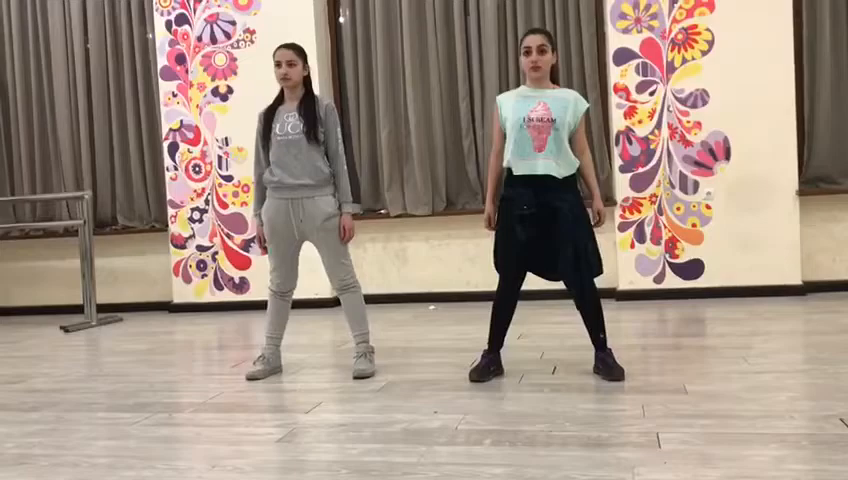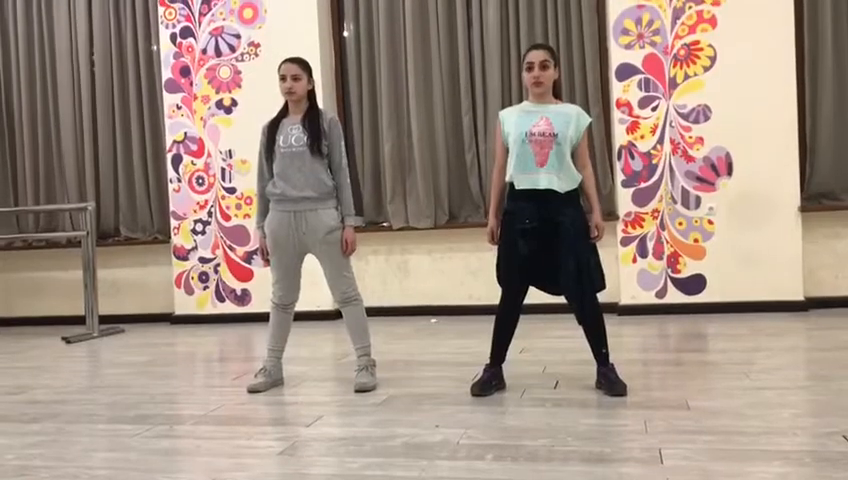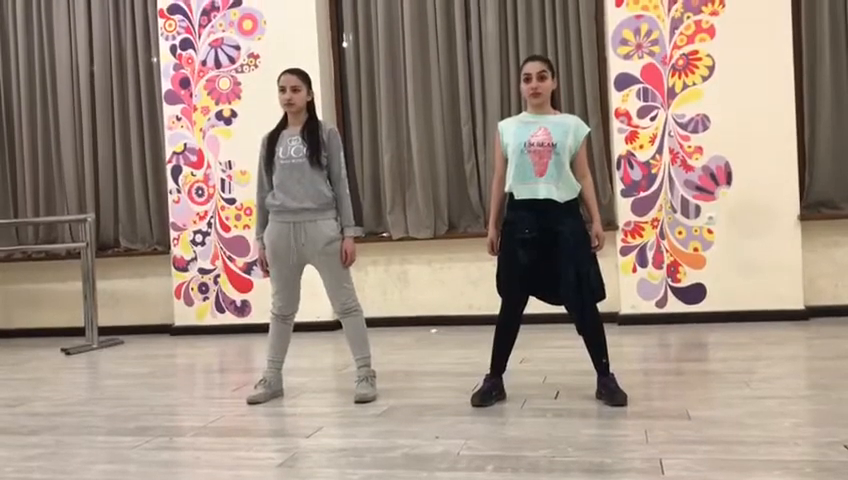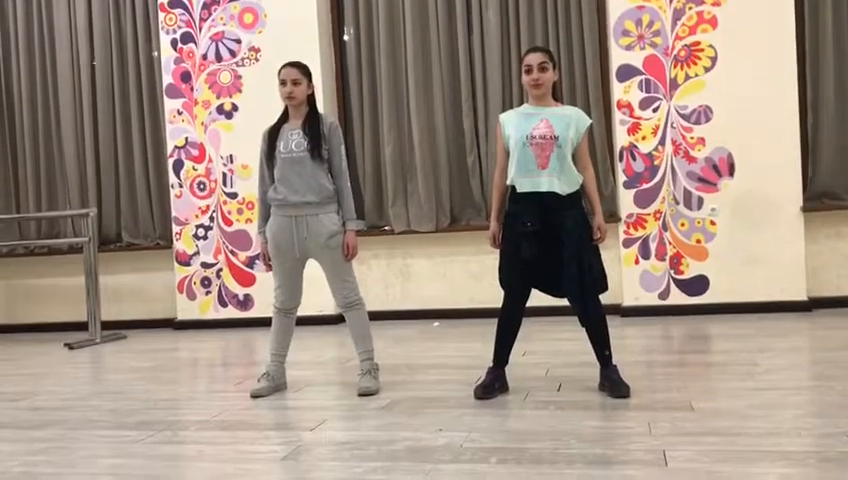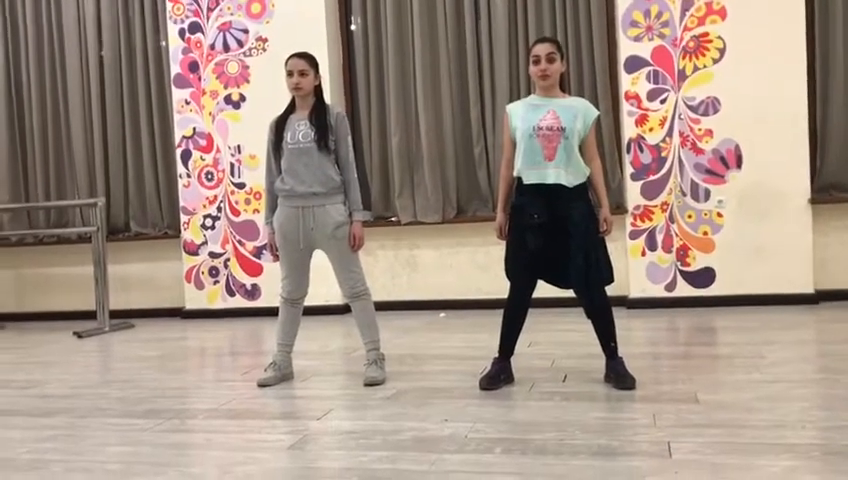
dt=0.5s
person 1, frame 1
left shoulder: (571, 101)
right shoulder: (505, 103)
left elbow: (582, 153)
right elbow: (497, 155)
left wrist: (596, 196)
right wrist: (490, 200)
left hip: (562, 192)
right hip: (519, 193)
left knee: (581, 278)
right knee: (510, 279)
left ankle: (602, 353)
right ankle: (492, 355)
person 1, frame 2
left shoulder: (574, 116)
right shoulder: (508, 117)
left elbow: (584, 167)
right elbow: (500, 170)
left wrist: (596, 211)
right wrist: (493, 214)
left hip: (565, 207)
right hip: (522, 208)
left knee: (583, 292)
right knee: (512, 293)
left ankle: (604, 369)
right ankle: (494, 370)
person 1, frame 3
left shoulder: (572, 125)
right shoulder: (507, 128)
left elbow: (583, 177)
right elbow: (499, 180)
left wrist: (596, 221)
right wrist: (493, 225)
left hip: (564, 216)
right hip: (521, 217)
left knee: (583, 301)
right knee: (512, 303)
left ankle: (605, 378)
right ankle: (494, 379)
person 1, frame 4
left shoulder: (574, 117)
right shoulder: (508, 121)
left elbow: (585, 169)
right elbow: (501, 173)
left wrist: (598, 213)
right wrist: (495, 218)
left hip: (566, 209)
right hip: (523, 210)
left knee: (585, 294)
right knee: (514, 295)
left ankle: (608, 370)
right ankle: (497, 372)
person 1, frame 5
left shoulder: (581, 109)
right shoulder: (515, 112)
left elbow: (592, 162)
right elbow: (508, 165)
left wrist: (604, 205)
right wrist: (501, 209)
left hip: (573, 201)
right hip: (530, 202)
left knee: (591, 286)
right knee: (520, 287)
left ankle: (613, 362)
right ankle: (502, 363)
person 2, frame 1
left shoulder: (322, 109)
right shoulder: (267, 116)
left elbow: (338, 160)
right elbow: (260, 168)
left wrist: (347, 208)
right wrist: (258, 215)
left hip: (319, 203)
right hip: (279, 206)
left knee: (344, 279)
right knee: (280, 285)
left ankle: (364, 350)
right ankle: (271, 354)
person 2, frame 2
left shoulder: (327, 123)
right shoulder: (271, 129)
left elbow: (341, 173)
right elbow: (264, 180)
left wrist: (349, 221)
right wrist: (261, 228)
left hip: (322, 215)
right hip: (282, 218)
left knee: (346, 292)
right knee: (282, 297)
left ankle: (365, 363)
right ankle: (272, 366)
person 2, frame 3
left shoulder: (326, 134)
right shoulder: (271, 141)
left elbow: (341, 184)
right elbow: (264, 192)
left wrist: (349, 232)
right wrist: (260, 239)
left hip: (321, 226)
right hip: (281, 230)
left knee: (346, 303)
right knee: (282, 308)
left ankle: (365, 374)
right ankle: (272, 377)
person 2, frame 4
left shoulder: (327, 127)
right shoulder: (272, 134)
left elbow: (342, 178)
right elbow: (265, 185)
left wrist: (351, 226)
right wrist: (262, 233)
left hip: (323, 220)
right hip: (282, 223)
left knee: (348, 296)
right knee: (284, 302)
left ankle: (368, 367)
right ankle: (275, 371)
person 2, frame 5
left shoulder: (333, 118)
right shoulder: (279, 125)
left elbow: (348, 168)
right elbow: (272, 176)
left wrist: (357, 216)
right wrist: (269, 224)
left hip: (329, 211)
right hip: (290, 214)
left knee: (354, 286)
right knee: (291, 292)
left ankle: (374, 357)
right ankle: (282, 361)
